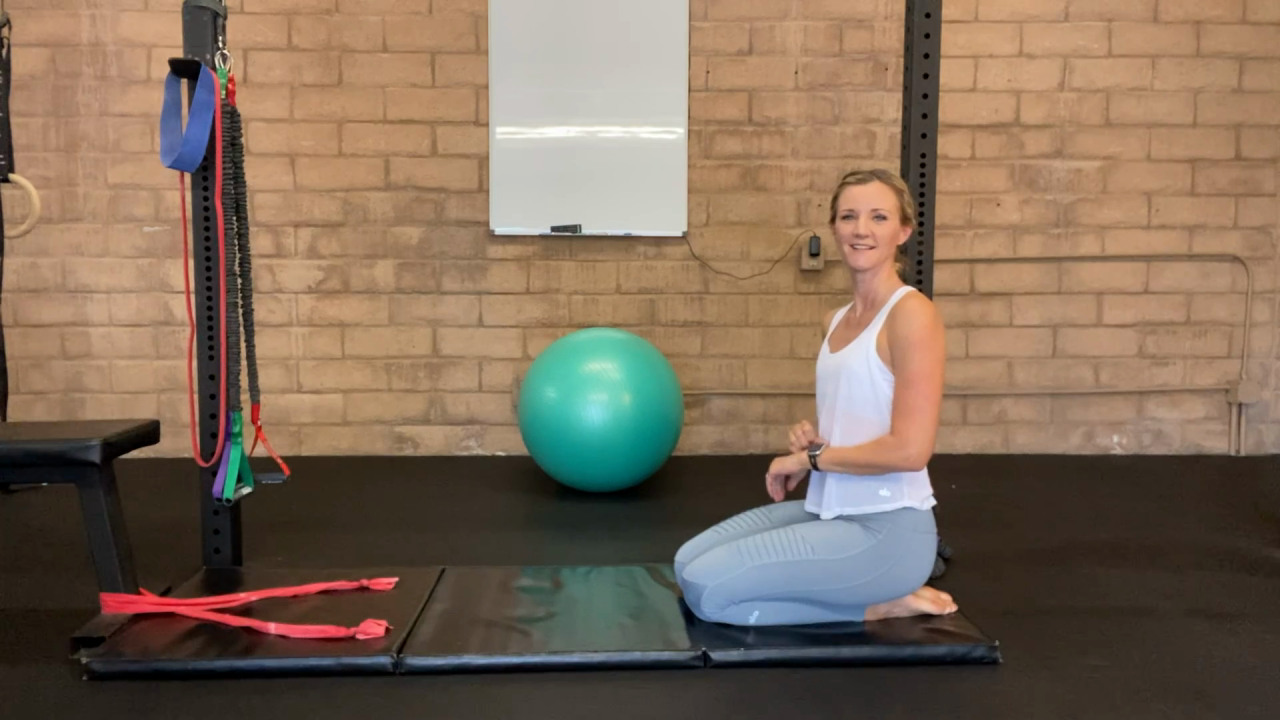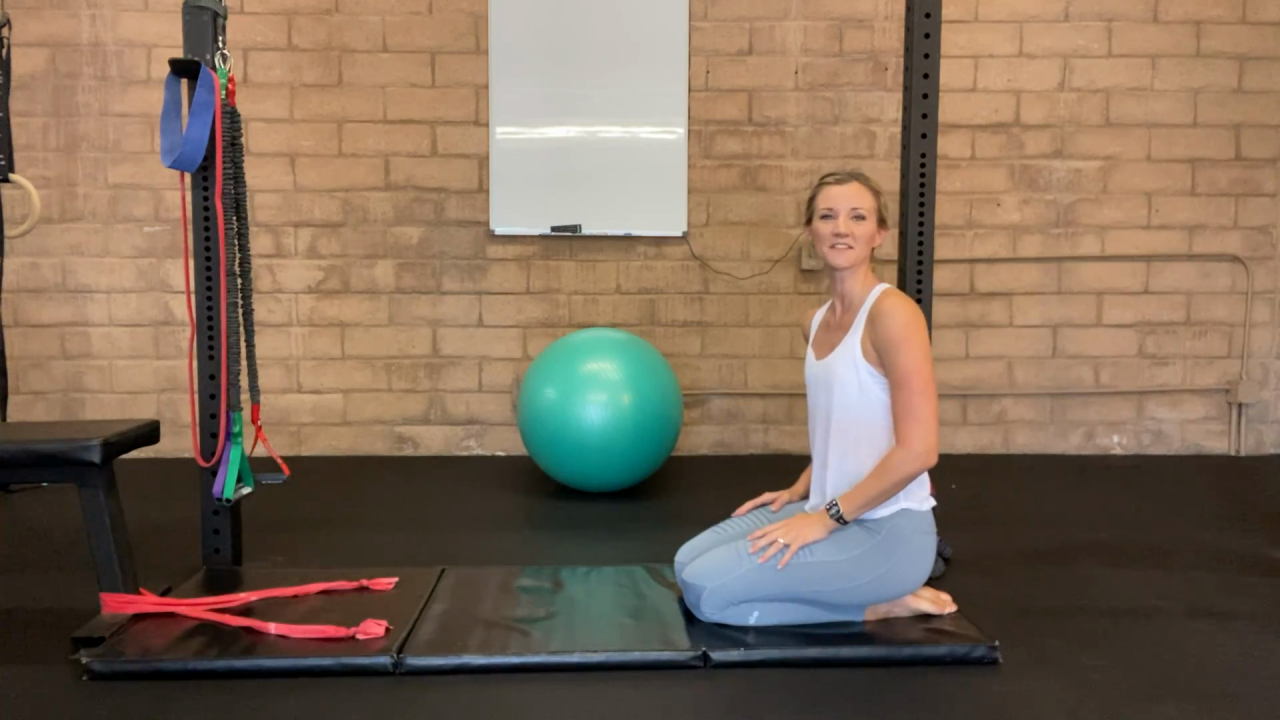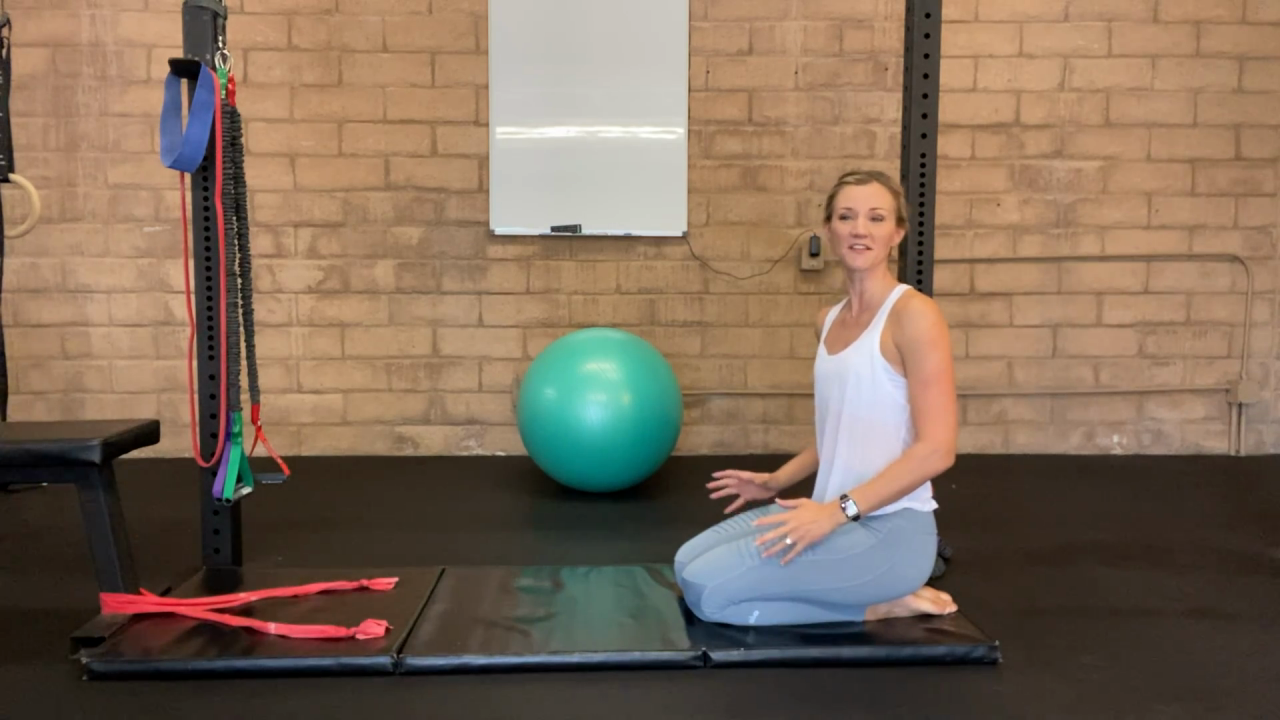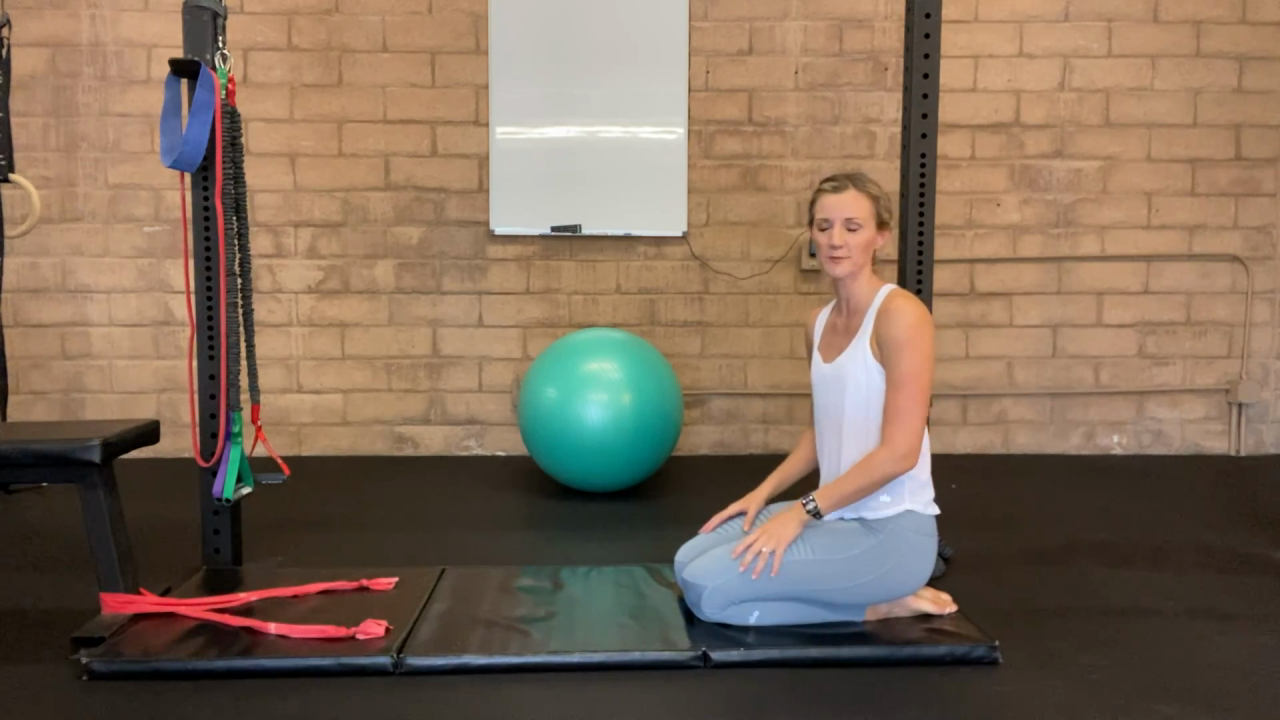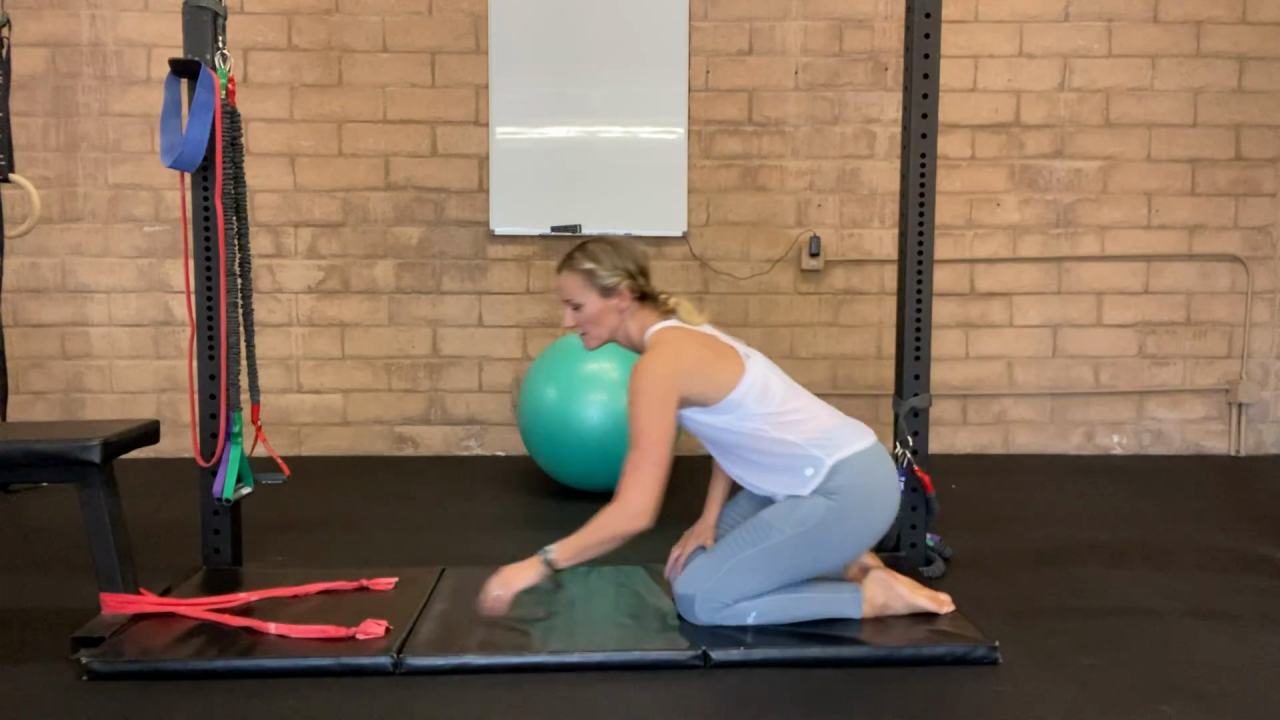
dt=1s
person 1, frame 1
left shoulder: (911, 314)
right shoulder: (836, 320)
left elbow: (910, 450)
left wrist: (809, 458)
right wrist: (809, 439)
left hip: (887, 531)
right hip: (829, 512)
left knee: (708, 588)
right knee: (689, 564)
left ankle: (879, 603)
right ankle: (869, 592)
person 1, frame 2
left shoulder: (892, 312)
right shoulder: (817, 321)
left elbow: (919, 449)
left wrist: (827, 517)
right wrist: (799, 493)
left hip: (887, 531)
right hip: (835, 509)
left knee: (707, 589)
right knee: (689, 564)
left ankle: (880, 602)
right ankle: (868, 592)
person 1, frame 3
left shoulder: (913, 314)
right shoulder: (829, 321)
left elbow: (937, 449)
left wrist: (839, 511)
right wrist: (776, 480)
left hip: (888, 531)
right hip: (836, 515)
left knee: (708, 589)
right knee: (689, 565)
left ankle: (879, 603)
right ankle: (870, 592)
person 1, frame 4
left shoulder: (900, 314)
right shoulder: (818, 322)
left elbow: (900, 451)
left wrist: (802, 511)
right wrist: (764, 492)
left hip: (891, 533)
right hip: (839, 515)
left knee: (708, 589)
right knee: (689, 564)
left ankle: (880, 602)
right ankle: (869, 589)
person 1, frame 5
left shoulder: (659, 364)
right shoulder: (676, 335)
left elbow: (633, 512)
left wrist: (541, 563)
right wrist: (710, 520)
left hip: (848, 490)
right hip: (809, 480)
left knee: (700, 599)
right knee: (695, 570)
left ankle: (870, 596)
right ankle: (850, 566)
